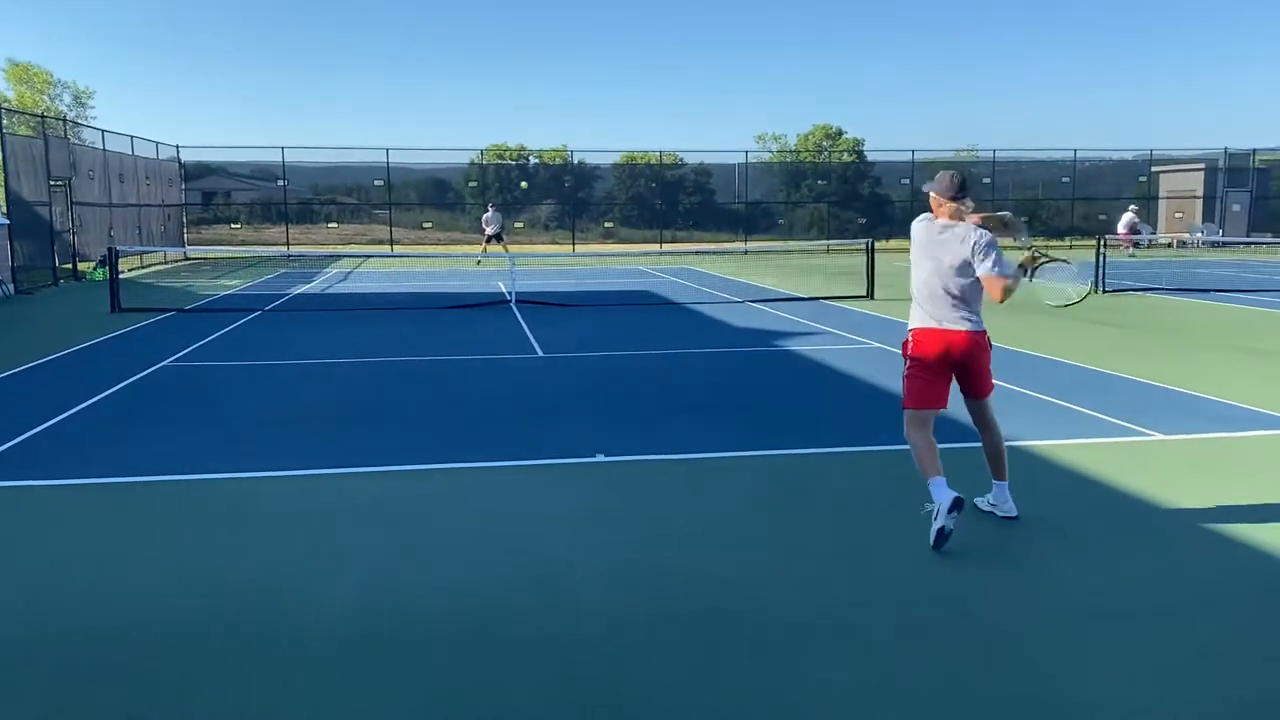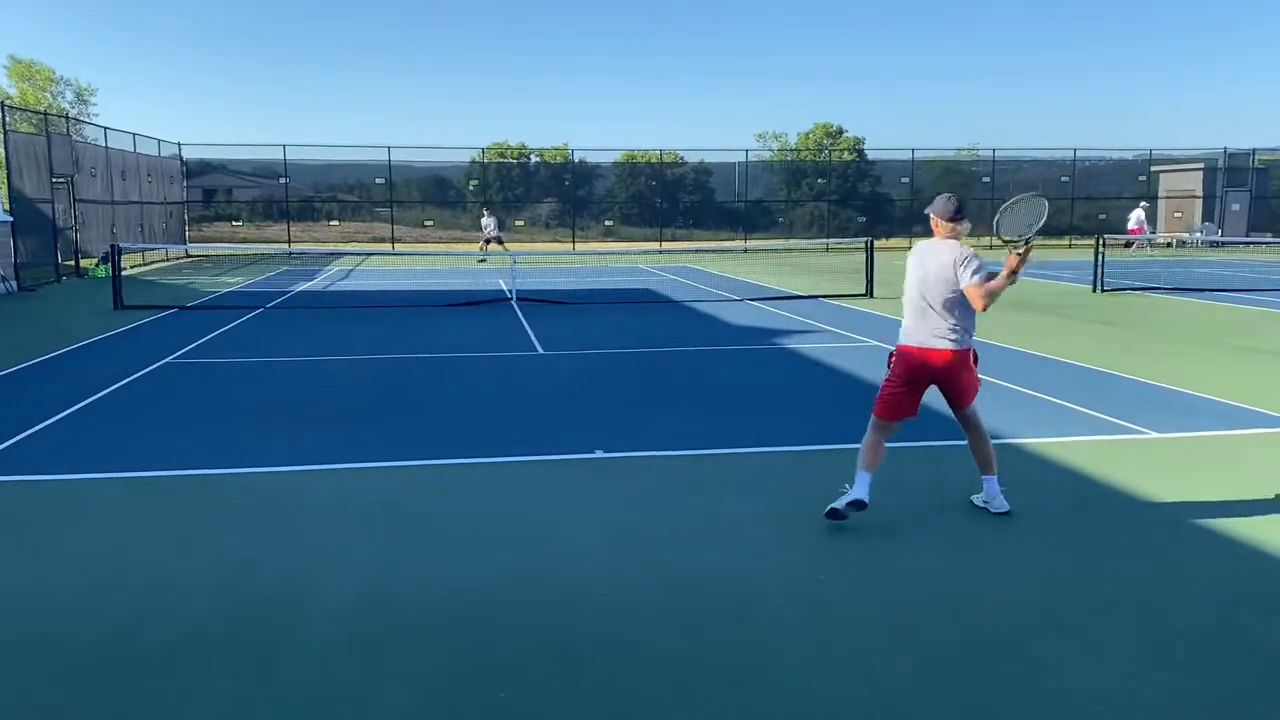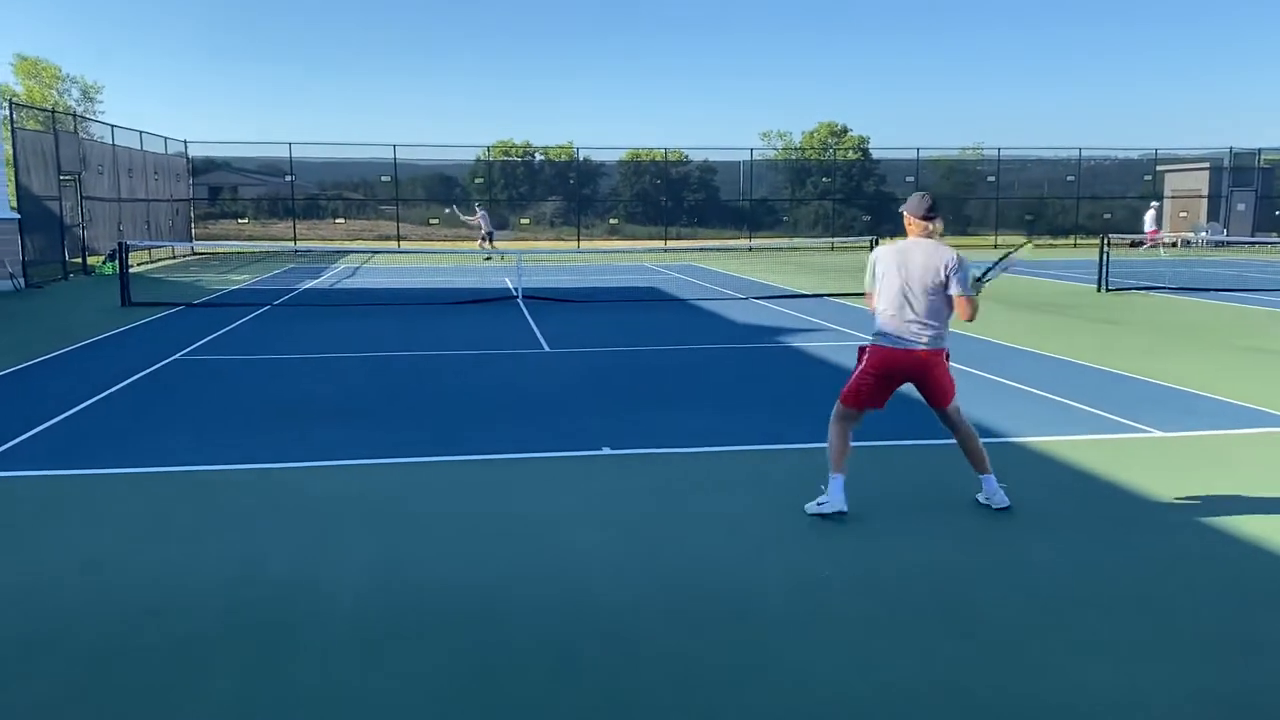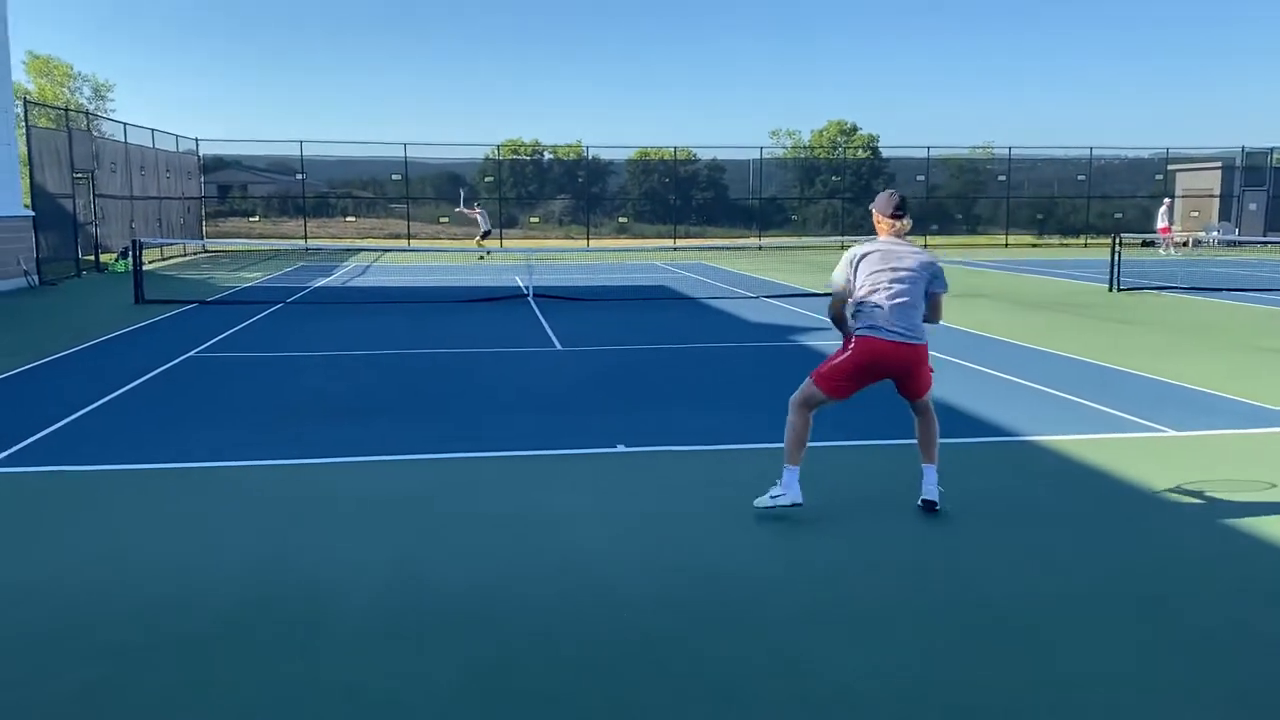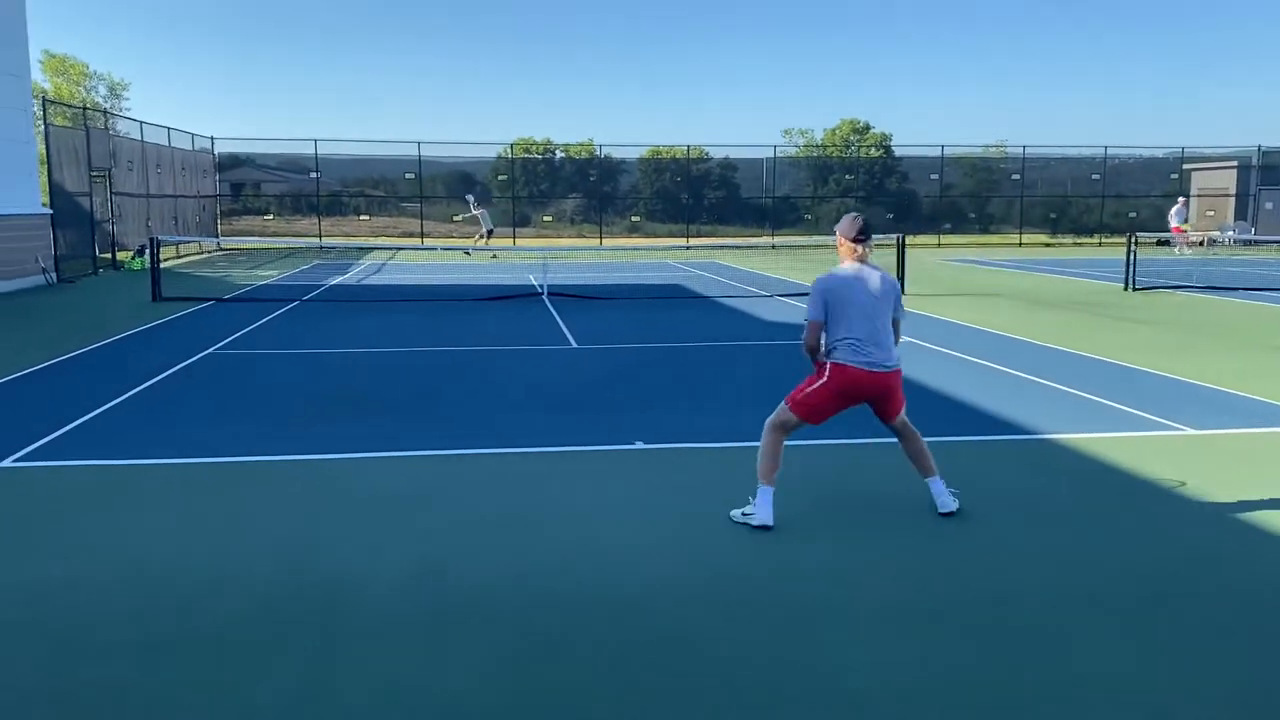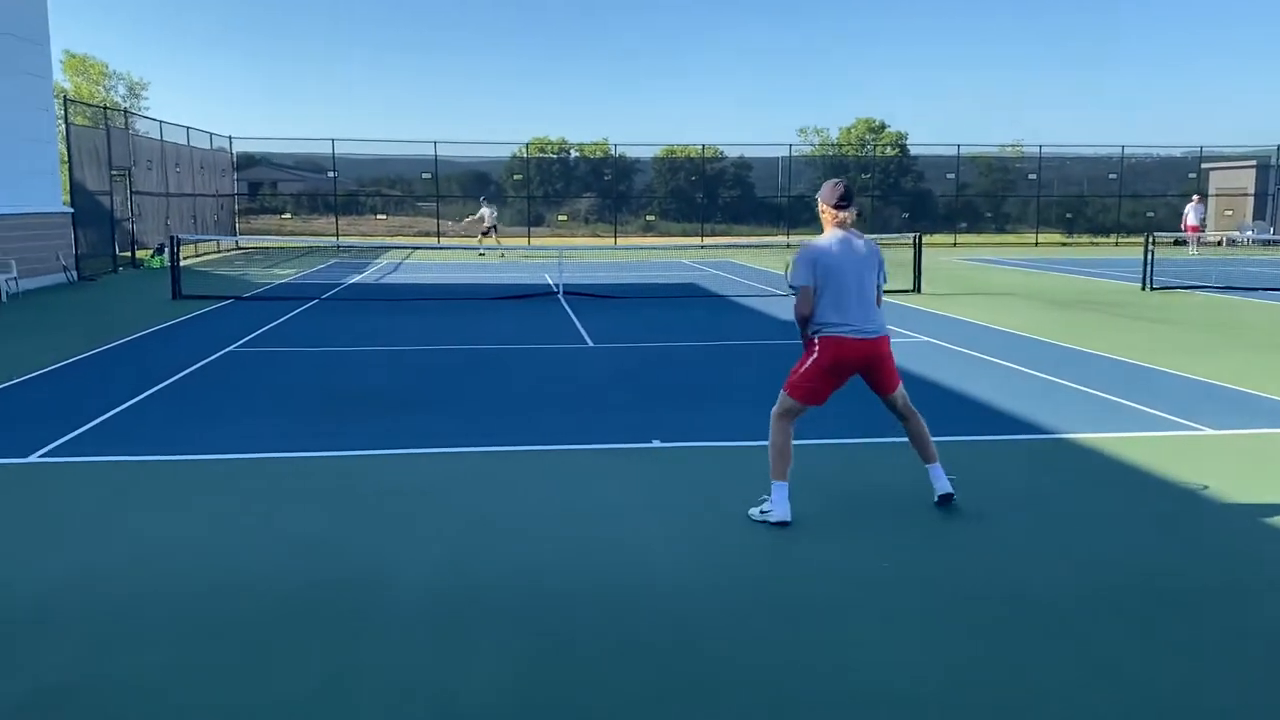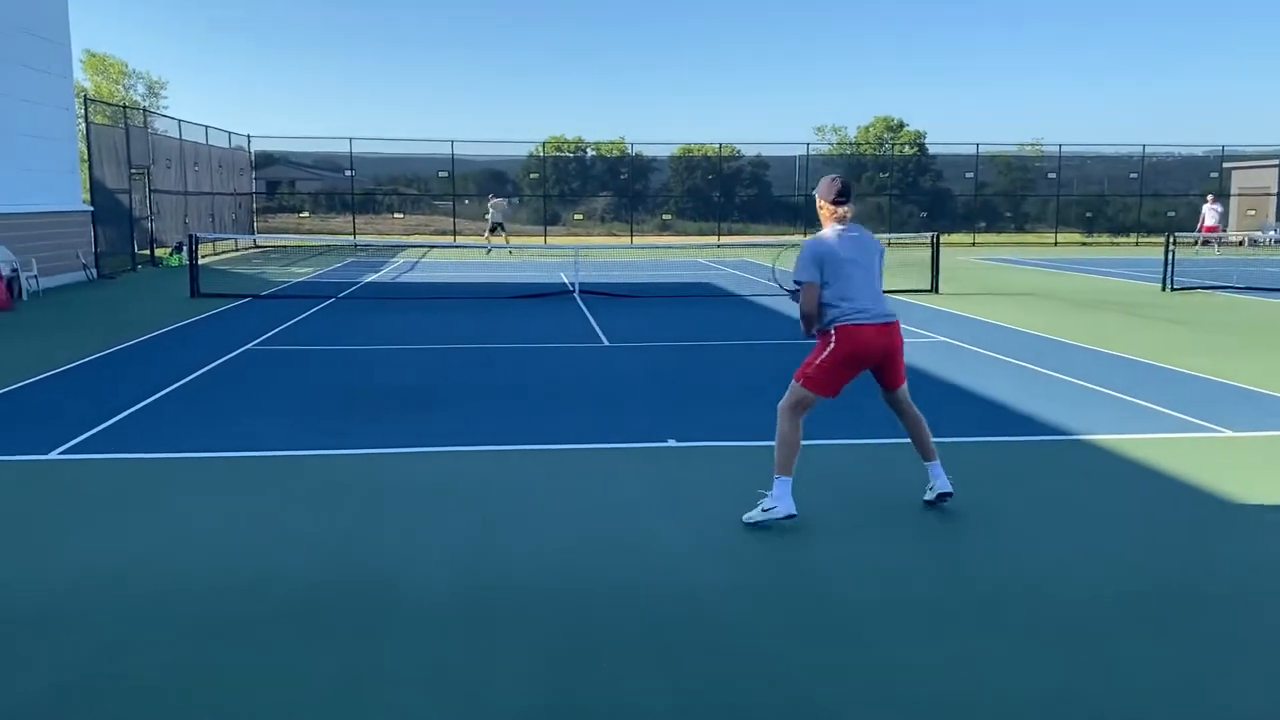
dt=0.2s
person 1, frame 1
left shoulder: (921, 227)
right shoulder: (980, 238)
right elbow: (999, 295)
left wrist: (991, 220)
right wrist: (1020, 269)
left hip: (926, 340)
right hip: (970, 339)
left knee: (917, 429)
right knee: (983, 418)
left ankle: (942, 496)
right ankle: (1001, 497)
person 1, frame 2
left shoulder: (919, 251)
right shoulder: (966, 256)
right elbow: (980, 301)
right wrist: (1009, 272)
left hip: (910, 353)
right hip: (954, 355)
left knee: (878, 429)
right knee: (970, 420)
left ankle: (859, 490)
right ankle: (992, 493)
person 1, frame 3
left shoulder: (881, 254)
right shoulder: (950, 258)
right elbow: (966, 313)
right wrist: (972, 293)
left hip: (883, 353)
right hip: (929, 355)
left knee: (841, 419)
right knee: (954, 419)
left ankle: (835, 493)
right ankle: (992, 490)
person 1, frame 4
left shoulder: (857, 254)
right shoulder: (928, 260)
left elbow: (835, 310)
right elbow: (934, 316)
left hip: (868, 346)
right hip: (914, 351)
left knee: (800, 405)
right knee: (924, 410)
left ankle: (788, 486)
right ankle: (929, 486)
person 1, frame 5
left shoulder: (827, 282)
right shoulder: (889, 282)
left elbow: (810, 341)
left wrist: (819, 362)
left hip: (842, 372)
right hip: (886, 374)
left knee: (775, 427)
right knee: (904, 429)
left ankle: (762, 507)
right ankle: (942, 495)
person 1, frame 6
left shoulder: (810, 251)
right shoulder: (871, 249)
left elbow: (803, 309)
left wrist: (806, 332)
left hip: (832, 344)
right hip: (876, 342)
left knee: (781, 416)
right knee: (905, 410)
left ankle: (778, 502)
right ankle: (940, 482)
person 1, frame 7
left shoulder: (814, 246)
right shoulder: (872, 241)
left elbow: (809, 307)
left wrist: (810, 328)
left hip: (847, 337)
right hip: (887, 330)
left knee: (789, 410)
right knee: (903, 405)
left ankle: (780, 499)
right ankle: (938, 480)
